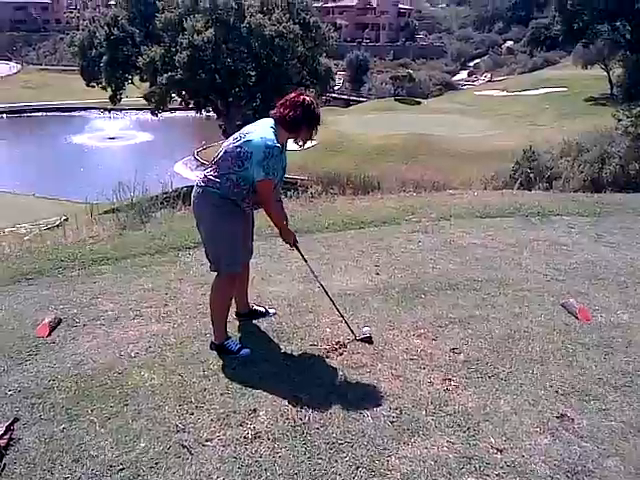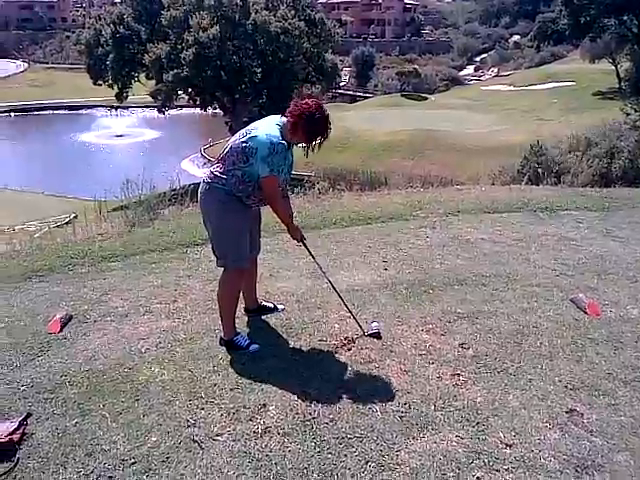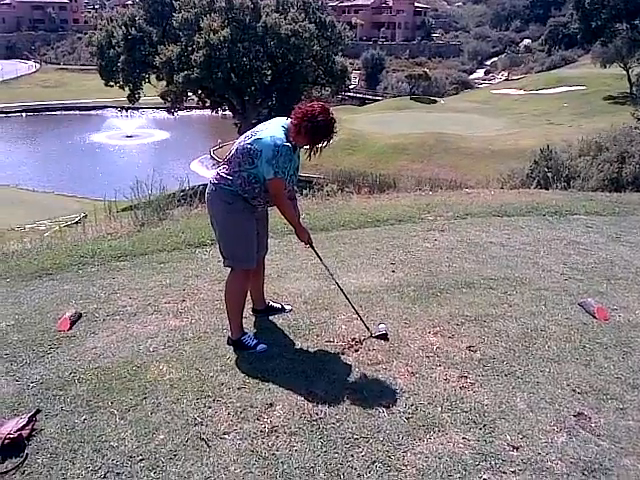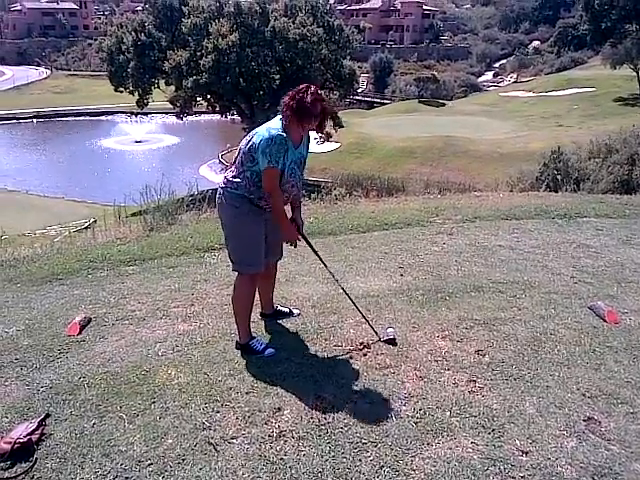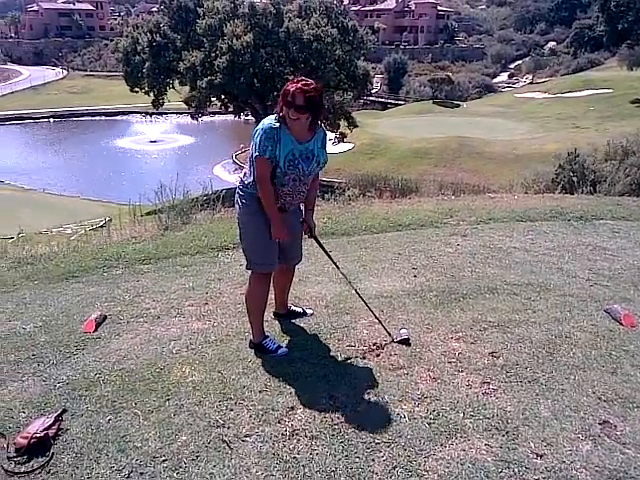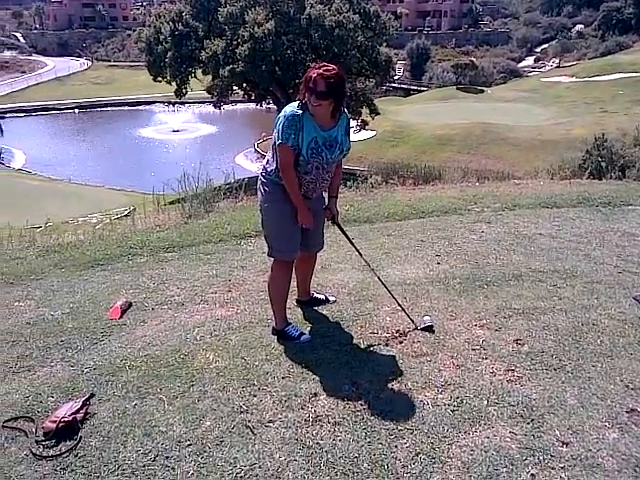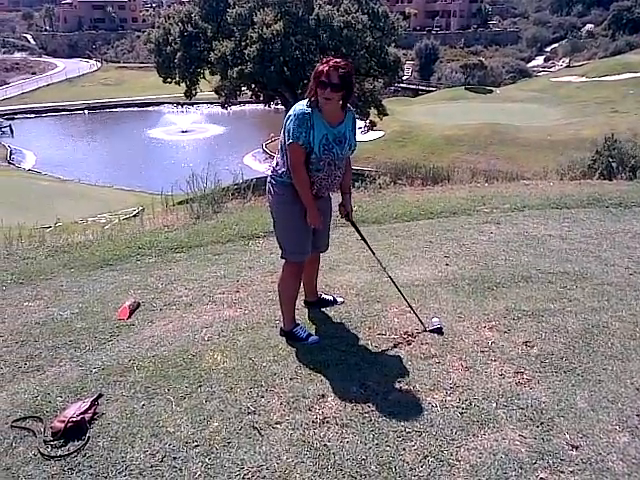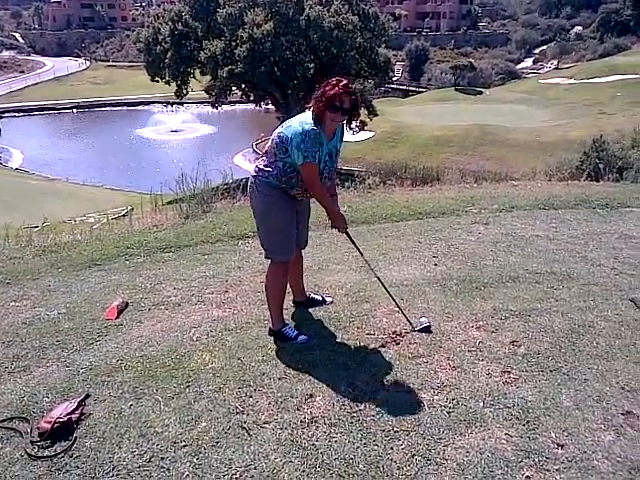
dt=0.5s
person 1, frame 1
left shoulder: (272, 129)
right shoulder: (267, 146)
left elbow: (271, 186)
right elbow: (266, 198)
left wrist: (281, 211)
right wrist: (284, 230)
left hip: (235, 200)
right hip: (216, 203)
left knee: (242, 259)
right knee: (228, 271)
left ankle: (244, 309)
right ankle: (220, 339)
person 1, frame 2
left shoulder: (280, 127)
right shoulder: (271, 143)
left elbow: (279, 182)
right elbow: (272, 194)
left wrist: (288, 207)
right wrist: (291, 226)
left hip: (243, 197)
right hip: (222, 199)
left knee: (250, 254)
right knee: (235, 266)
left ankle: (252, 304)
right ankle: (228, 334)
person 1, frame 3
left shoulder: (287, 129)
right shoulder: (277, 146)
left elbow: (286, 181)
right elbow: (278, 196)
left wrist: (295, 207)
right wrist: (298, 228)
left hip: (251, 198)
right hip: (229, 200)
left knee: (257, 256)
right knee: (242, 266)
left ankle: (260, 304)
right ankle: (236, 335)
person 1, frame 4
left shoulder: (301, 136)
right shoulder: (273, 138)
left elbow: (295, 177)
right elbow: (272, 189)
left wrist: (297, 212)
right wrist: (286, 225)
left hip: (266, 204)
right hip: (240, 204)
left knee: (269, 261)
right knee: (250, 271)
left ankle: (268, 309)
right ankle: (244, 338)
person 1, frame 5
left shoulder: (318, 134)
right shoulder: (269, 130)
left elbow: (313, 176)
right elbow: (262, 181)
left wrist: (309, 213)
right wrist: (275, 221)
left hip: (289, 206)
right hip: (257, 205)
left knee: (288, 262)
right knee: (262, 270)
left ankle: (282, 308)
right ankle: (258, 337)
person 1, frame 6
left shoulder: (342, 120)
right shoulder: (292, 117)
left elbow: (336, 163)
right elbow: (286, 168)
left wrist: (332, 200)
right wrist: (301, 208)
left hip: (312, 193)
right hip: (280, 192)
left knee: (310, 249)
right knee: (285, 257)
left ankle: (305, 296)
right ankle: (280, 324)
person 1, frame 7
left shoulder: (348, 117)
right shoulder: (302, 115)
left elbow: (345, 160)
right elbow: (296, 167)
left wrist: (346, 196)
right wrist: (310, 209)
left hip: (319, 193)
right hip: (289, 192)
left knee: (314, 250)
right knee: (296, 259)
left ankle: (312, 296)
right ankle: (289, 325)
person 1, frame 8
left shoulder: (335, 128)
right shoulder: (306, 132)
left elbow: (328, 167)
right elbow: (313, 182)
left wrist: (334, 200)
right wrist: (334, 214)
left hip: (295, 191)
right hip: (271, 191)
left knee: (296, 248)
right knee: (281, 257)
left ankle: (300, 296)
right ankle: (277, 325)
